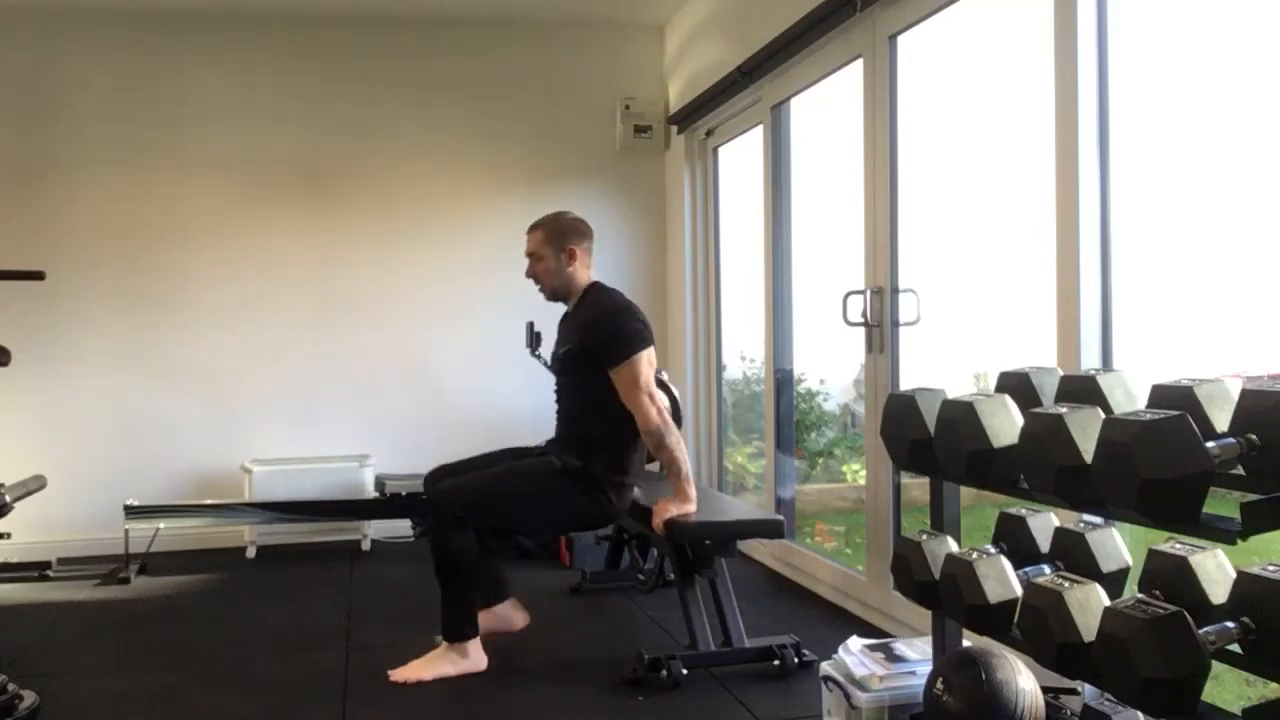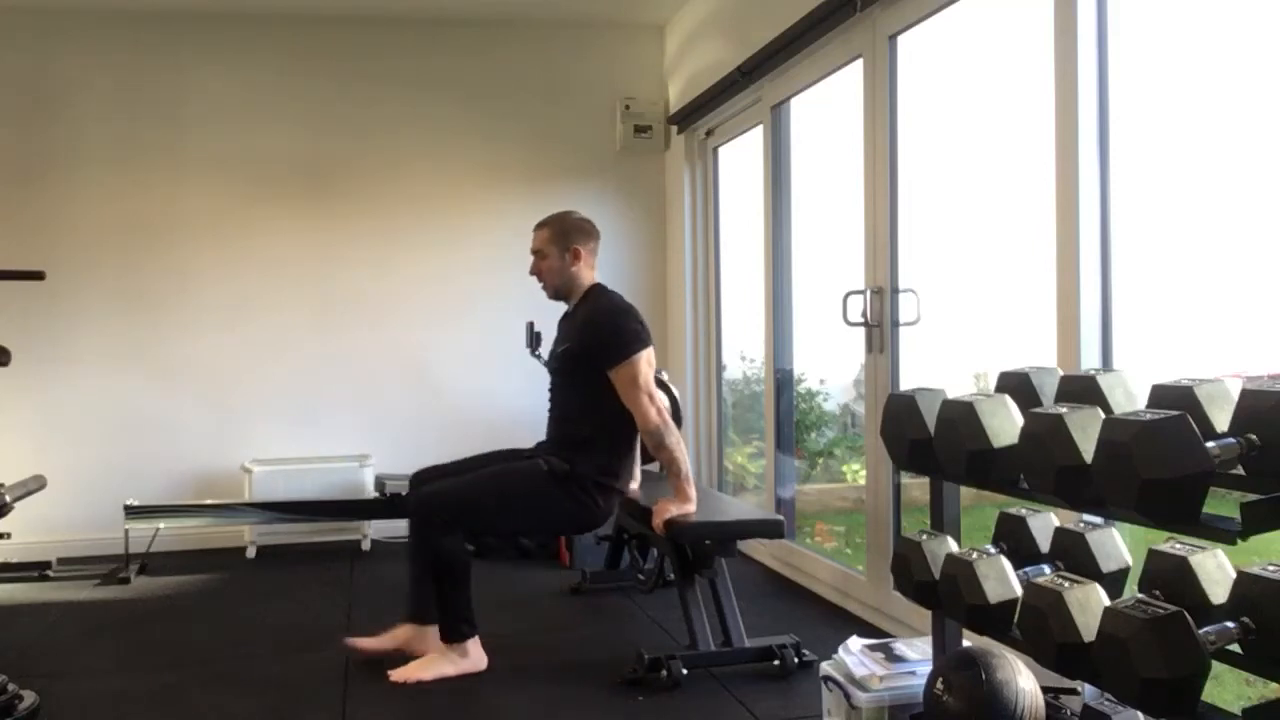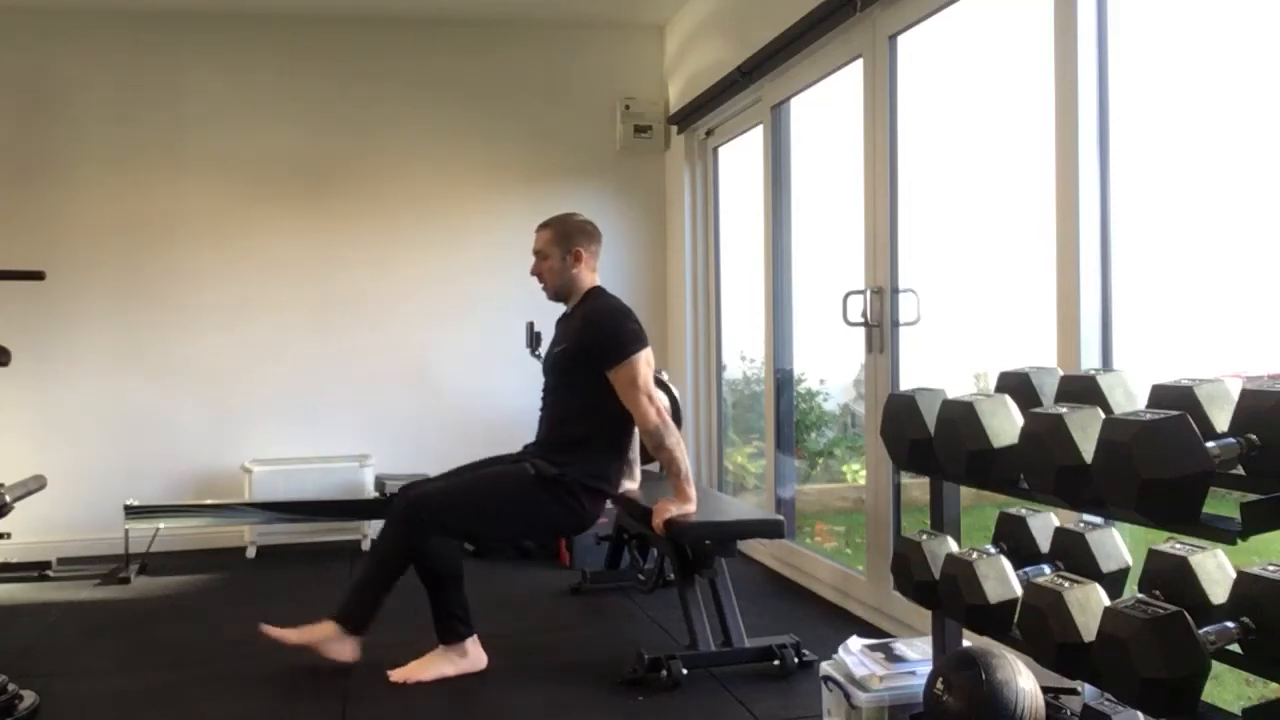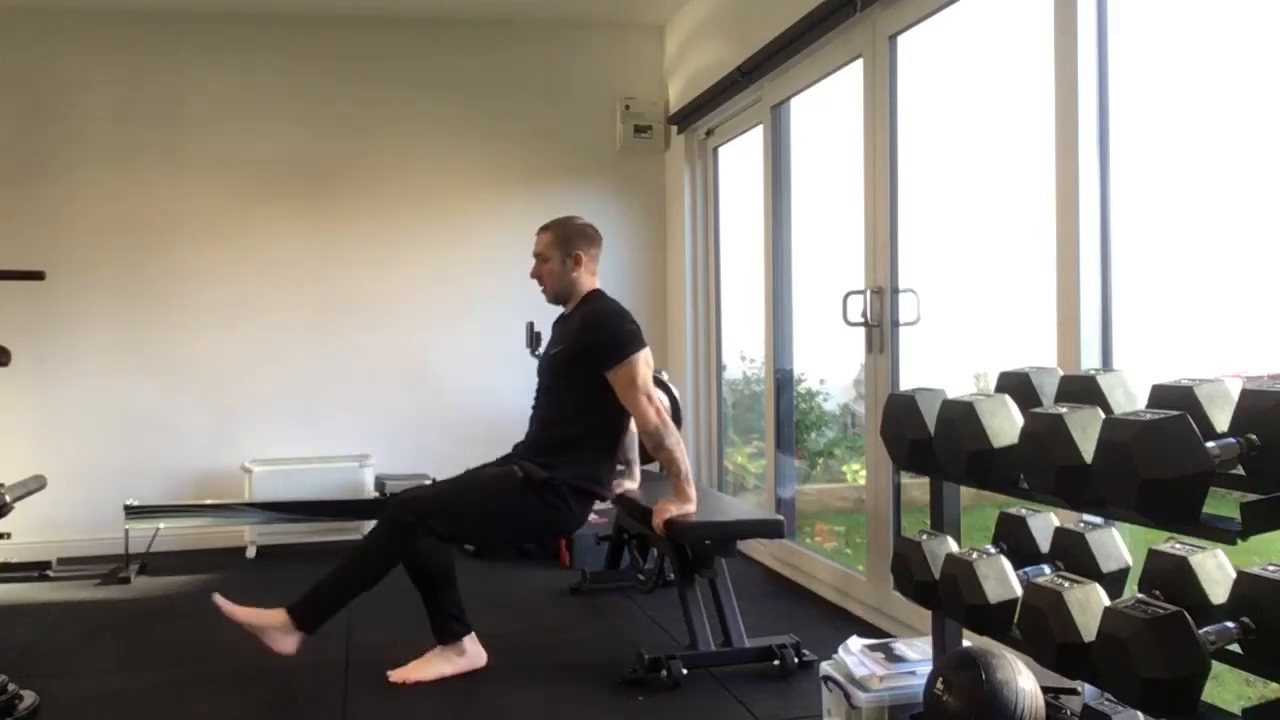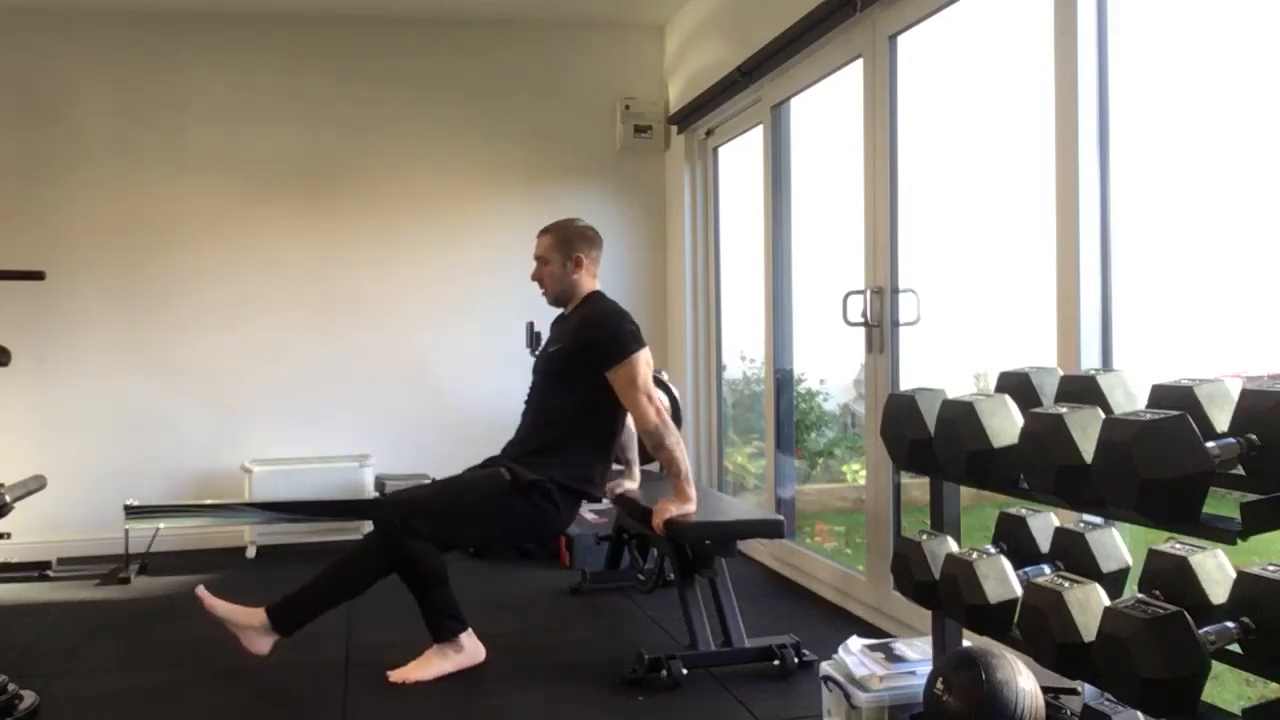
dt=0.1s
person 1, frame 1
left shoulder: (610, 317)
right shoulder: (577, 315)
left elbow: (648, 409)
left wrist: (683, 495)
right wrist: (632, 466)
left hip: (588, 483)
right hip: (566, 458)
left knee: (449, 502)
right knee: (442, 482)
left ankle: (462, 647)
right ankle: (498, 605)
person 1, frame 2
left shoulder: (611, 318)
right shoulder: (577, 319)
left elbow: (646, 409)
right elbow: (630, 406)
left wrist: (683, 496)
right wrist: (627, 471)
left hip: (577, 484)
right hip: (559, 460)
left knee: (437, 503)
right knee: (427, 485)
left ankle: (459, 646)
right ankle: (421, 626)
person 1, frame 3
left shoulder: (608, 320)
right shoulder: (574, 320)
left elbow: (648, 409)
right elbow: (617, 407)
left wrist: (683, 496)
right wrist: (627, 474)
left hip: (564, 490)
right hip: (543, 466)
left knee: (423, 510)
right knee: (410, 503)
left ankle: (458, 647)
right ankle: (345, 630)
person 1, frame 4
left shoulder: (606, 322)
right shoulder: (572, 322)
left elbow: (648, 410)
right elbow: (610, 407)
left wrist: (682, 496)
right wrist: (627, 474)
left hip: (553, 492)
right hip: (528, 472)
left knee: (410, 515)
right knee: (404, 520)
left ankle: (458, 645)
right ankle: (293, 623)
person 1, frame 5
left shoulder: (606, 323)
right shoulder: (570, 323)
left elbow: (648, 410)
right elbow: (607, 406)
left wrist: (683, 496)
right wrist: (628, 474)
left hip: (541, 493)
right hip: (518, 472)
left knee: (399, 516)
right knee: (396, 524)
left ankle: (455, 643)
right ankle: (273, 622)
